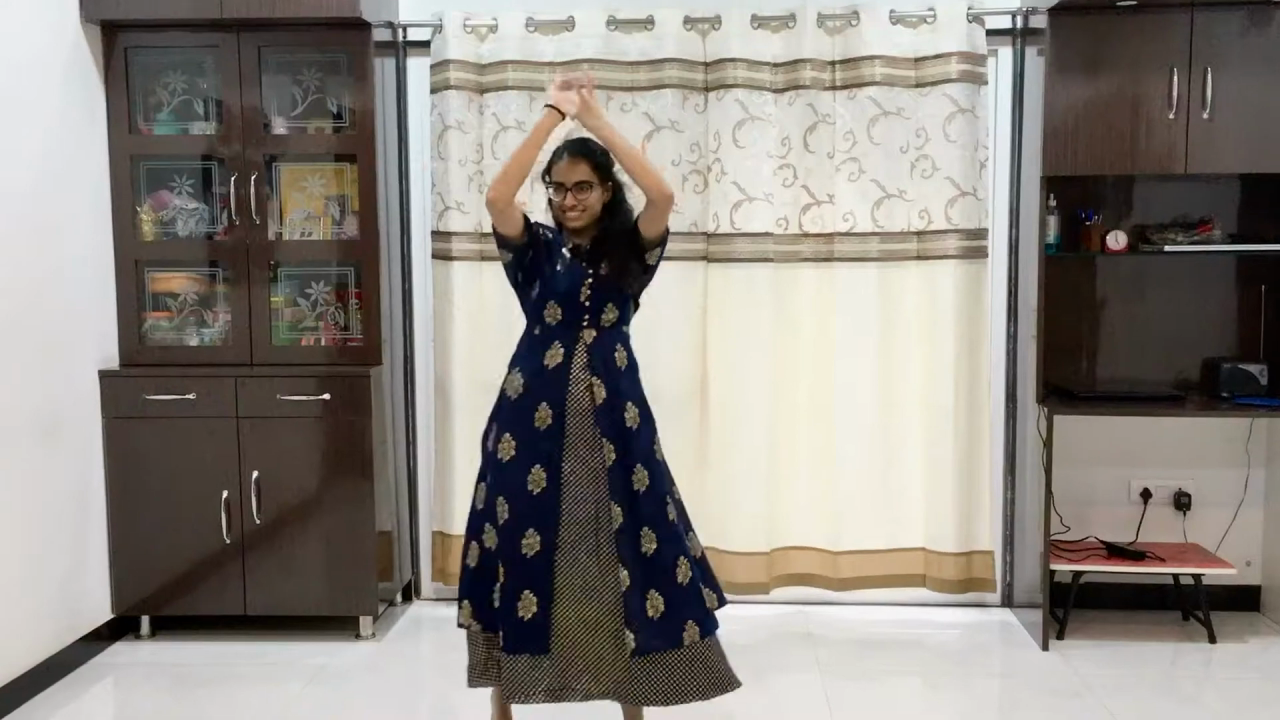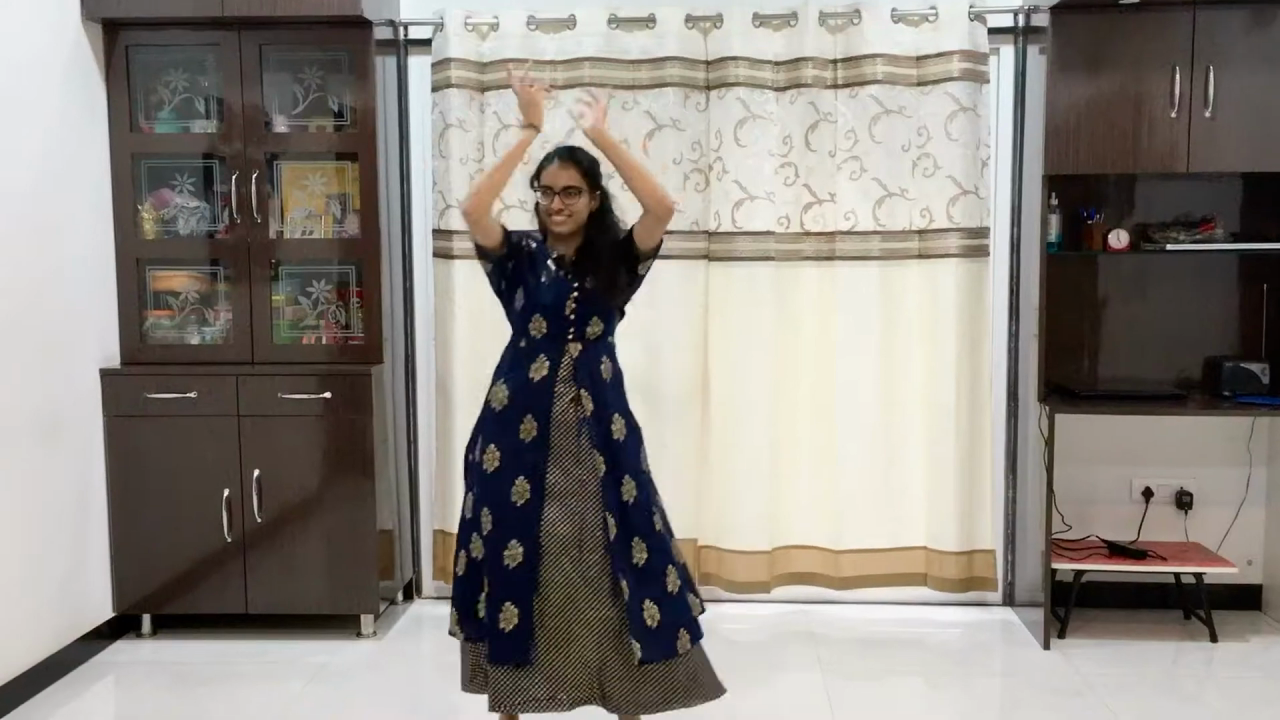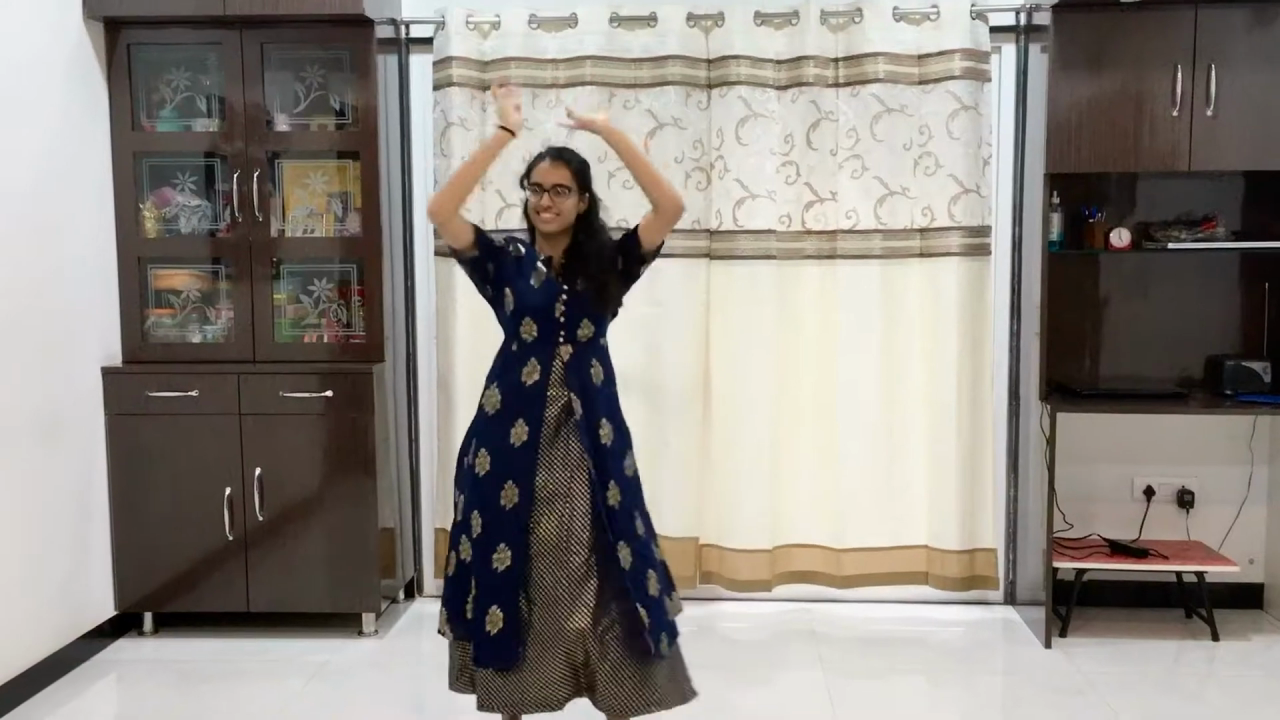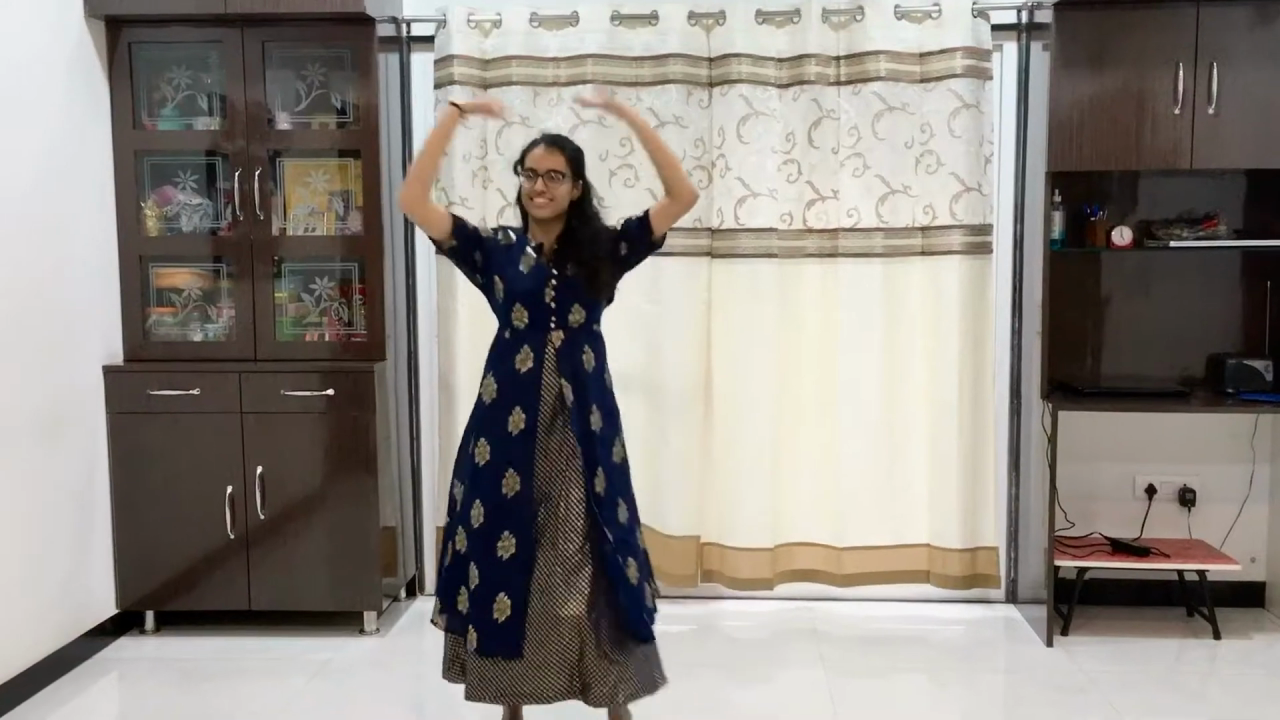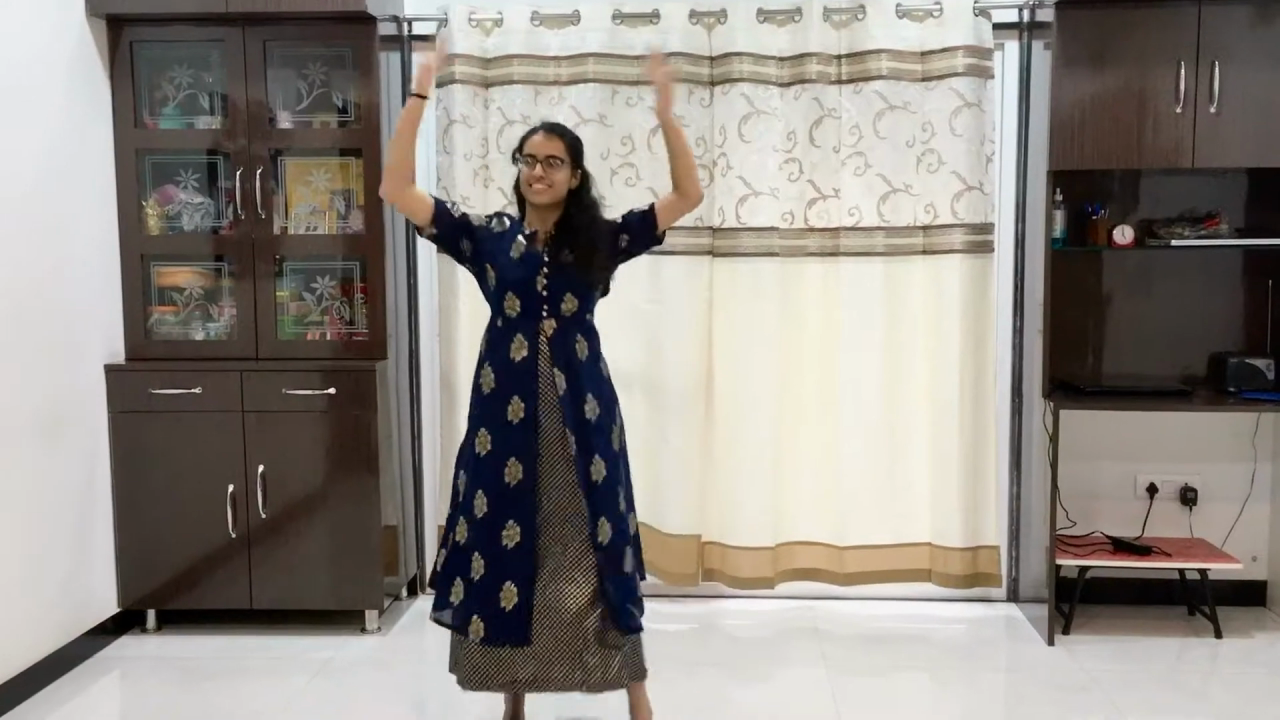
dt=0.1s
person 1, frame 1
left shoulder: (631, 252)
right shoulder: (533, 249)
left elbow: (662, 196)
right elbow: (497, 197)
left wrist: (597, 122)
right wrist: (553, 114)
left hip: (614, 418)
right hip: (534, 419)
left knee: (629, 558)
right knee: (521, 553)
person 1, frame 2
left shoulder: (617, 262)
right shoulder: (517, 259)
left elbow: (659, 208)
right elbow: (474, 210)
left wrist: (602, 135)
right wrist: (530, 128)
left hip: (600, 431)
right hip: (519, 430)
left knee: (618, 570)
right knee: (512, 567)
person 1, frame 3
left shoulder: (610, 264)
right shoulder: (502, 260)
left elbow: (670, 206)
right elbow: (440, 211)
left wrist: (607, 129)
right wrist: (504, 132)
left hip: (590, 432)
right hip: (511, 434)
left knee: (602, 572)
right knee: (501, 571)
person 1, frame 4
left shoulder: (603, 249)
right shoulder: (495, 250)
left elbow: (681, 197)
right elbow: (415, 202)
left wrist: (631, 118)
right wrist: (455, 114)
left hip: (584, 420)
right hip: (508, 420)
left knee: (598, 556)
right knee: (503, 558)
person 1, frame 5
left shoulder: (603, 239)
right shoulder: (486, 237)
left elbow: (688, 196)
right elbow: (396, 189)
left wrist: (665, 114)
right wrist: (418, 96)
left hip: (581, 410)
right hip: (506, 411)
left knee: (596, 546)
right knee: (502, 549)
